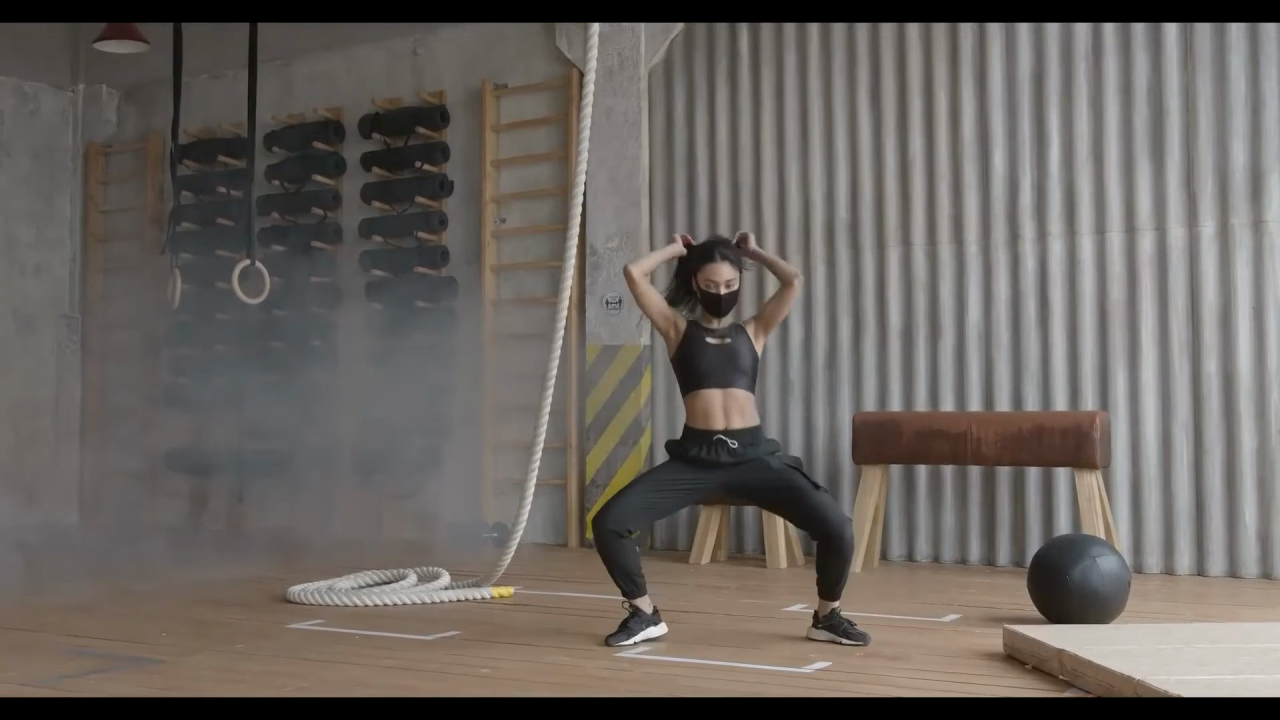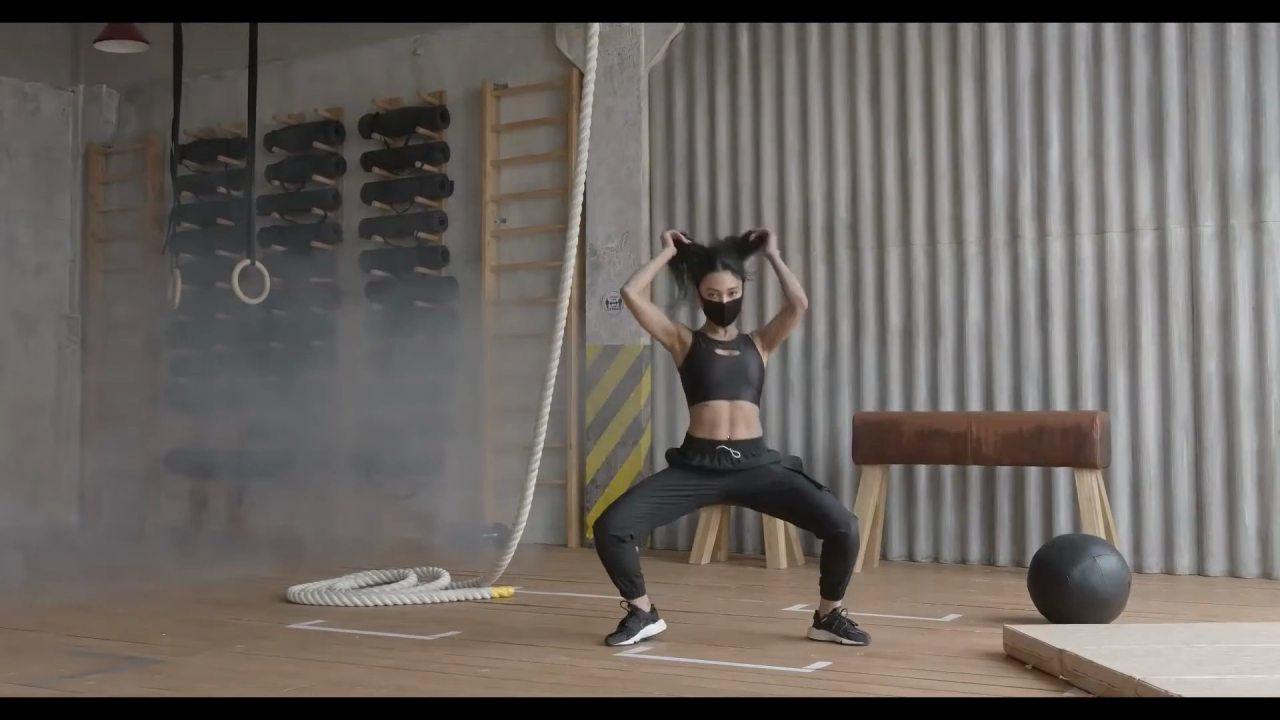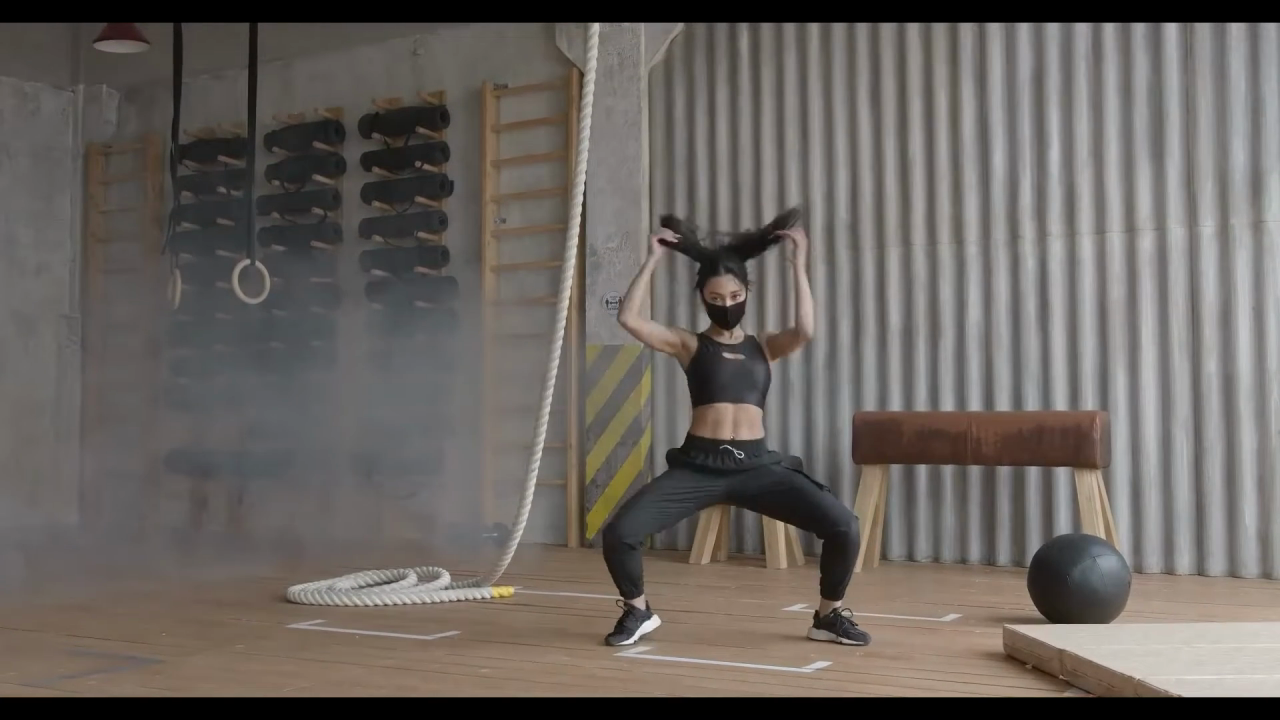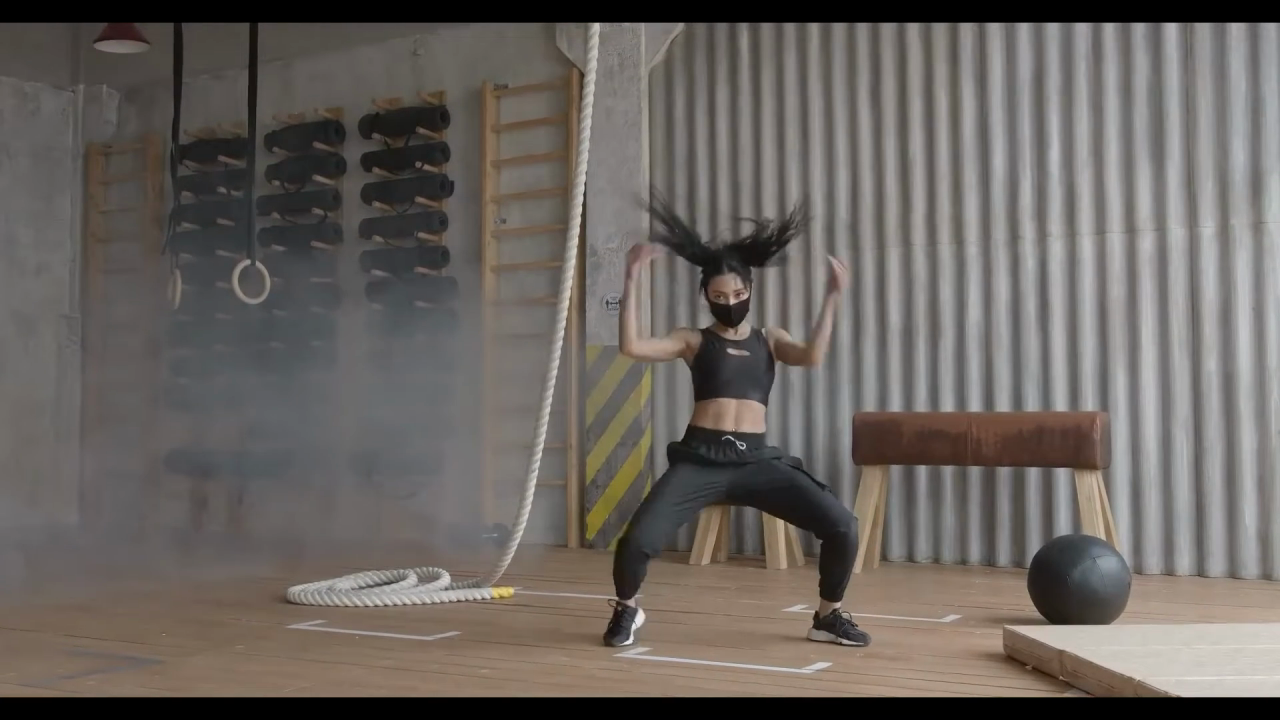
dt=0.1s
person 1, frame 1
left shoulder: (753, 332)
right shoulder: (679, 329)
left elbow: (792, 280)
right elbow: (633, 274)
left wrist: (755, 253)
right wrist: (676, 251)
left hip: (753, 457)
right hip: (696, 458)
left knee: (836, 527)
right knee: (608, 522)
left ankle: (826, 615)
right ankle: (644, 613)
person 1, frame 2
left shoulder: (760, 344)
right shoulder: (684, 340)
left elbow: (798, 305)
right elbow: (632, 294)
left wrist: (771, 252)
right wrist: (668, 251)
left hip: (754, 465)
right hip: (698, 466)
left knee: (843, 526)
right knee: (609, 527)
left ankle: (828, 615)
right ankle: (642, 611)
person 1, frame 3
left shoulder: (764, 345)
right shoulder: (689, 344)
left elbow: (806, 332)
right elbow: (629, 320)
left wrist: (798, 262)
right wrist: (651, 259)
left hip: (755, 466)
right hip: (699, 467)
left knee: (844, 527)
right knee: (619, 534)
left ankle: (828, 614)
right ankle: (637, 610)
person 1, frame 4
left shoulder: (771, 340)
right shoulder: (694, 340)
left elbow: (812, 357)
right elbow: (632, 347)
left wrist: (831, 298)
right wrist: (633, 277)
left hip: (756, 460)
right hip: (700, 459)
left knee: (843, 526)
right knee: (639, 540)
left ankle: (828, 615)
right ankle: (626, 607)
